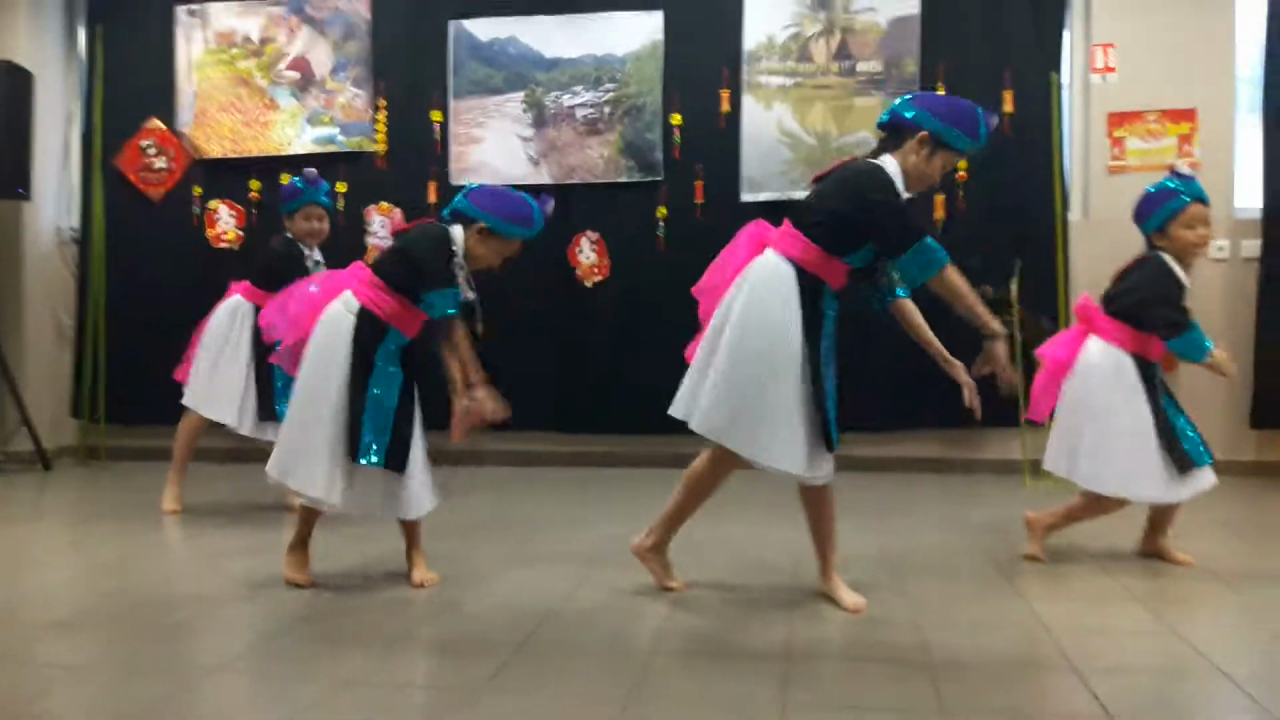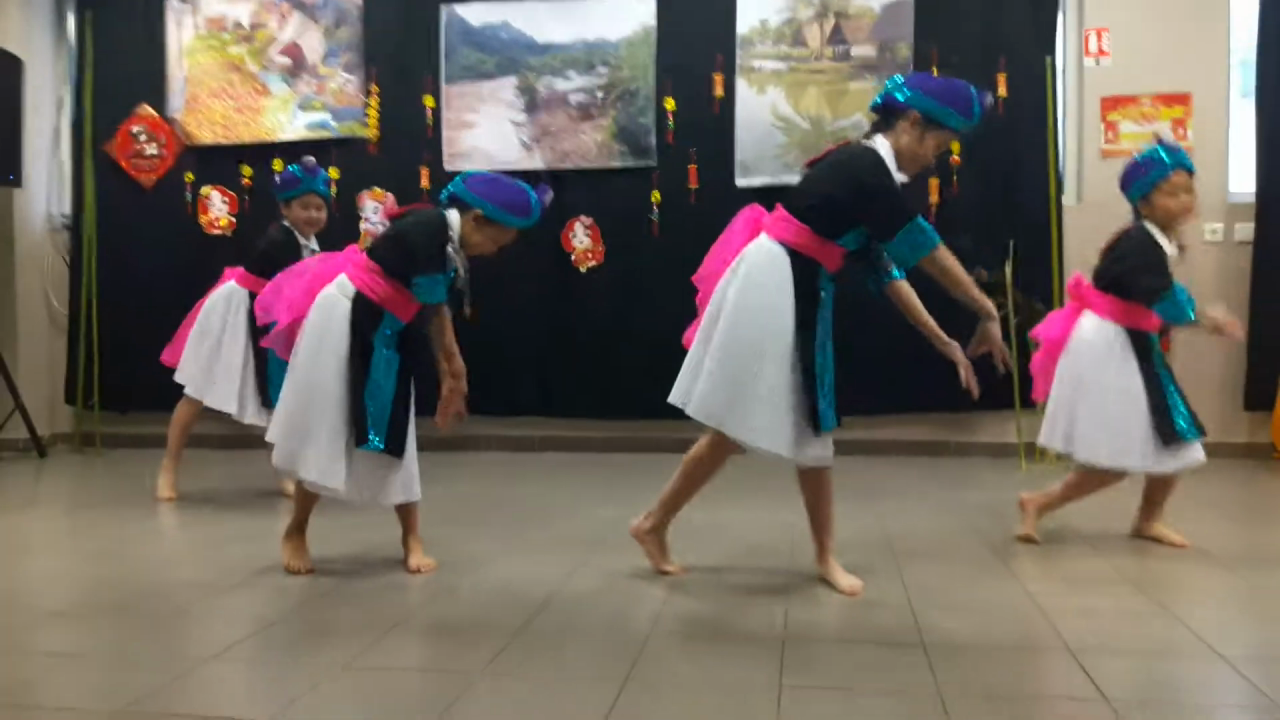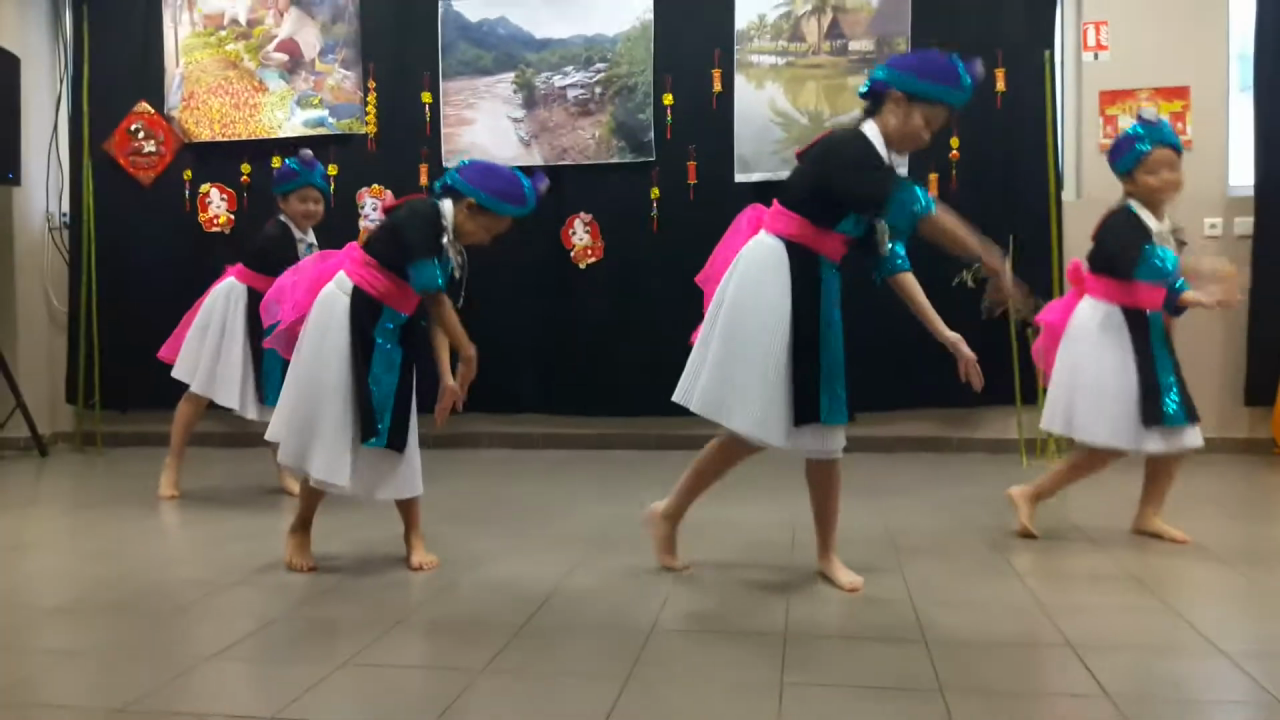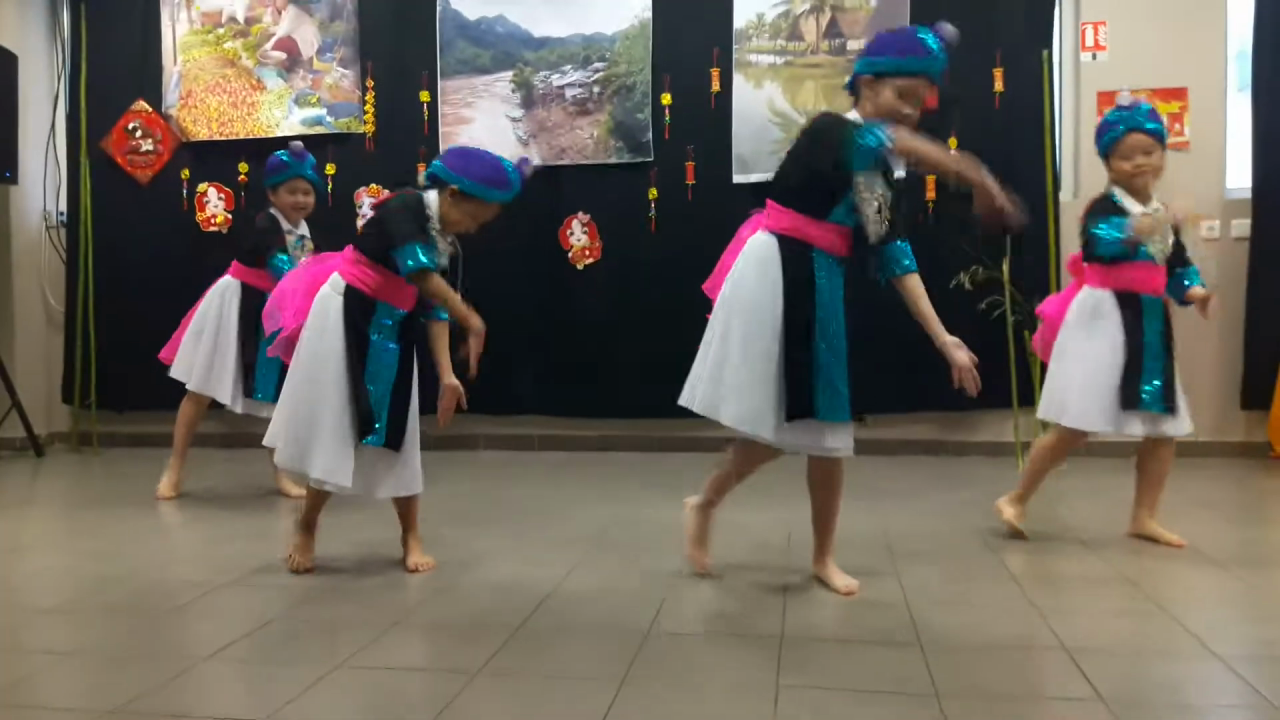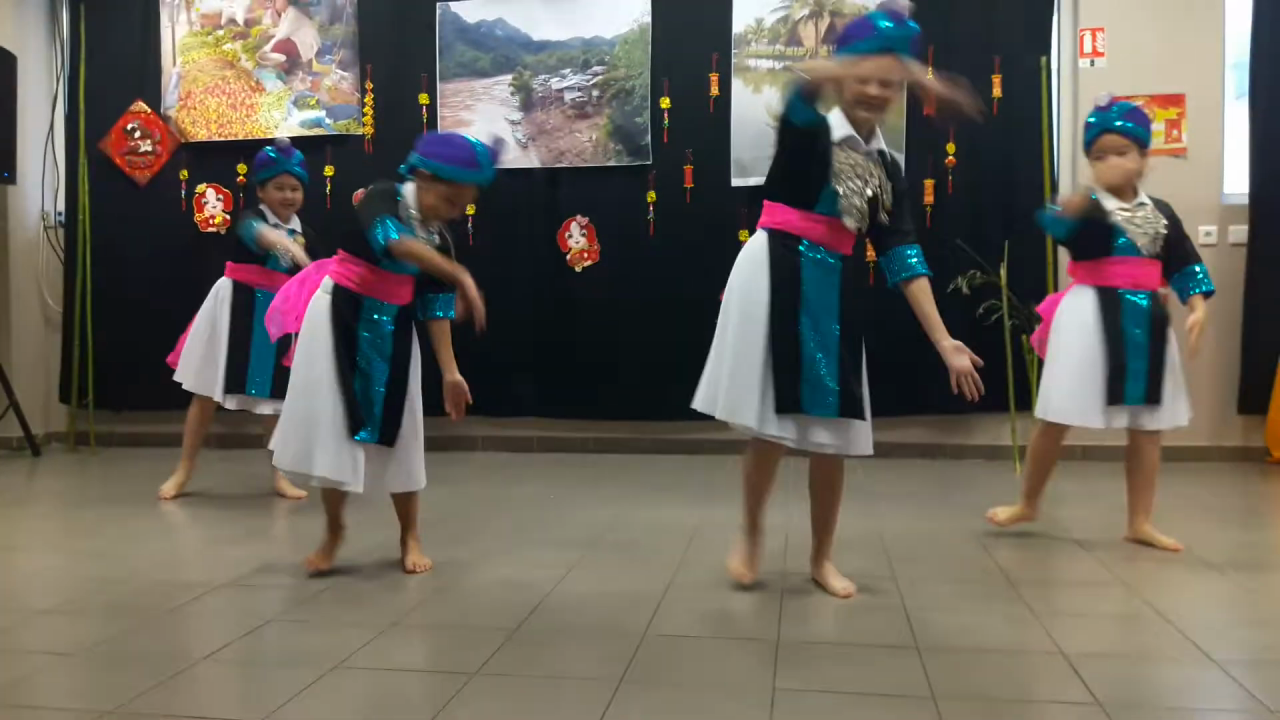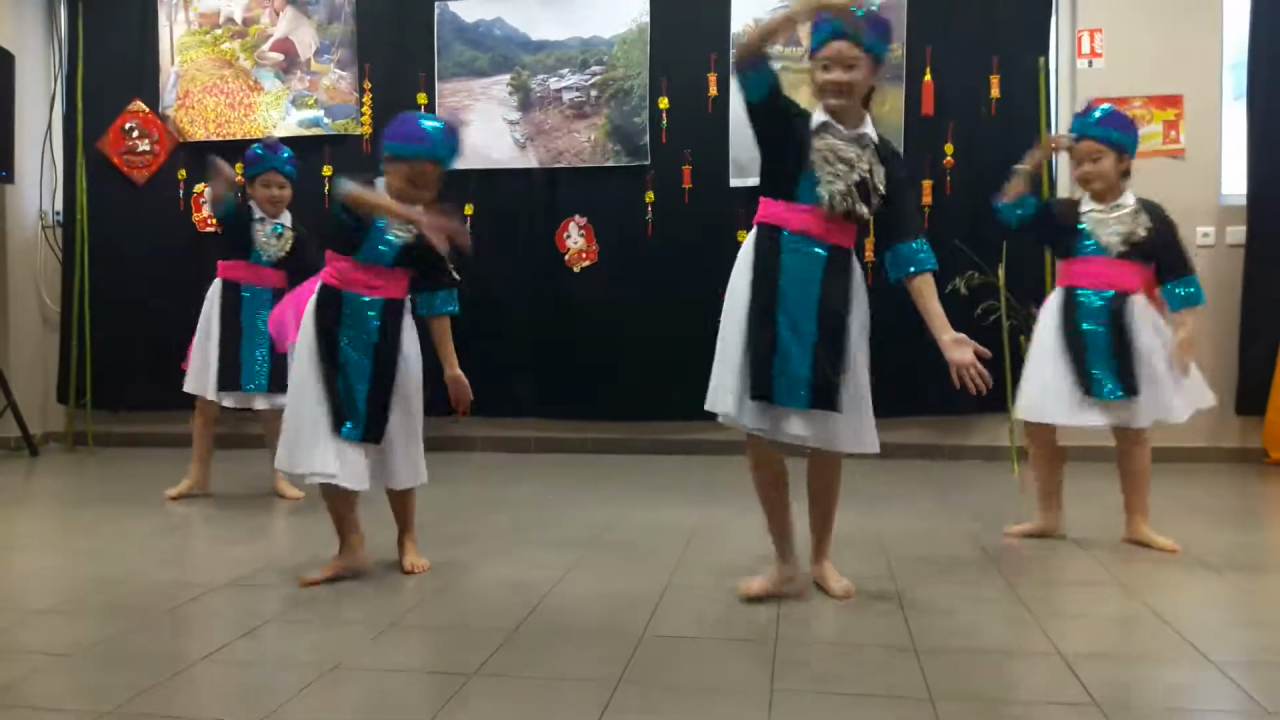
dt=0.1s
person 1, frame 1
left shoulder: (874, 191)
right shoulder: (870, 187)
left elbow: (892, 284)
right elbow: (932, 267)
left wrist: (943, 358)
right wrist: (994, 333)
left hip: (802, 311)
right hip: (776, 305)
left knee: (808, 447)
right knee: (738, 444)
left ankle: (828, 575)
right ankle: (654, 540)
person 1, frame 2
left shoulder: (873, 183)
right shoulder: (860, 170)
left elbow: (889, 264)
right elbow: (923, 248)
left wrist: (939, 337)
right wrist: (986, 311)
left hip: (803, 295)
right hip: (773, 290)
left knee: (809, 432)
right knee: (745, 428)
left ankle: (825, 559)
right ankle: (652, 524)
person 1, frame 3
left shoulder: (875, 165)
right shoulder: (848, 151)
left elbow: (890, 257)
right elbow: (917, 210)
left wrist: (943, 334)
right wrist: (993, 260)
left hip: (810, 287)
right hip: (776, 280)
left knee: (820, 426)
right knee: (753, 427)
left ankle: (828, 555)
right ankle: (670, 511)
person 1, frame 4
left shoulder: (881, 172)
right shoulder: (825, 136)
left elbow: (896, 258)
right elbow: (879, 143)
left wrist: (941, 336)
right wrist: (973, 173)
left hip: (825, 290)
right hip: (777, 278)
left knee: (827, 427)
right knee: (768, 426)
left ankle: (824, 557)
right ankle: (704, 505)
person 1, frame 5
left shoulder: (886, 170)
right shoulder: (806, 132)
left elbow: (904, 257)
right elbow: (810, 79)
left wrist: (942, 341)
right wrist: (919, 74)
left hip: (832, 289)
right hip: (776, 277)
left knee: (829, 432)
right knee: (773, 425)
left ankle: (820, 559)
right ankle: (751, 533)
person 1, frame 6
left shoulder: (886, 160)
right shoulder: (785, 127)
left elbow: (908, 250)
right elbow: (747, 57)
left wrist: (945, 335)
left hip: (834, 290)
right hip: (771, 276)
left knee: (826, 434)
right knee: (765, 425)
left ankle: (820, 559)
right ankle: (787, 563)
person 2, frame 1
left shoulder: (1162, 273)
right shoulder: (1158, 276)
right elbow: (1179, 333)
left wrist: (1202, 355)
right wrist: (1215, 358)
left hip: (1130, 373)
right hip: (1111, 375)
left knee: (1181, 463)
right knee: (1122, 481)
left ankle: (1154, 539)
right ankle: (1044, 521)
person 2, frame 2
left shoulder: (1160, 246)
right shoulder: (1136, 244)
right elbow: (1166, 299)
left wrist: (1202, 319)
right wrist: (1213, 318)
left hip: (1133, 349)
right hip: (1106, 348)
left knee: (1176, 443)
right knee: (1113, 459)
left ankle: (1148, 520)
right ankle: (1037, 504)
person 2, frame 3
left shoulder: (1160, 225)
right shoulder: (1123, 222)
left elbow: (1164, 290)
right elbow: (1146, 266)
left wrist: (1199, 298)
left hip: (1138, 332)
right hip: (1106, 331)
left knee: (1173, 428)
right knee: (1106, 440)
left ankle: (1148, 515)
right ankle: (1030, 493)
person 2, frame 4
left shoulder: (1161, 213)
right shoulder: (1106, 206)
left elbow: (1177, 268)
right elbow: (1106, 241)
left wrist: (1196, 293)
right wrist: (1165, 221)
left hip: (1147, 324)
right hip: (1101, 321)
left knee: (1164, 427)
right knee: (1076, 426)
left ankle: (1144, 518)
right ankle: (1018, 497)
person 2, frame 5
left shoulder: (1161, 212)
right shoulder: (1089, 208)
left elbow: (1187, 265)
right elbow: (1054, 224)
left wrist: (1197, 307)
right wrist: (1096, 185)
left hip: (1142, 321)
right hip: (1092, 319)
left knee: (1147, 426)
right knee: (1056, 421)
left ankle: (1139, 523)
right ankle: (1027, 503)
person 2, frame 6
left shoulder: (1149, 215)
right shoulder: (1067, 212)
left elbow: (1177, 273)
right elbow: (1011, 212)
left wrist: (1185, 328)
right wrist: (1028, 168)
left hip: (1121, 322)
right hip: (1070, 320)
left knee: (1130, 428)
right knee: (1041, 423)
left ankle: (1137, 524)
right ankle: (1048, 515)
person 3, frame 1
left shoulder: (457, 272)
right shoulder: (429, 242)
left elbow: (446, 330)
right elbow: (450, 319)
left wrist: (460, 396)
right wrist: (477, 385)
left hip: (393, 353)
right hip: (351, 337)
left knee: (397, 455)
right knee: (334, 445)
left ankle: (414, 552)
right ankle: (298, 546)
person 3, frame 2
left shoulder: (455, 259)
right shoulder: (426, 226)
left elbow: (438, 315)
right elbow: (433, 304)
left wrist: (450, 380)
right wrist: (456, 365)
left hip: (387, 336)
right hip: (346, 318)
left knee: (390, 436)
right knee: (328, 426)
left ankle: (411, 538)
right ankle: (295, 532)
person 3, frame 3
left shoulder: (452, 250)
right shoulder: (420, 216)
left elbow: (438, 308)
right elbow: (431, 291)
left wrist: (447, 375)
right wrist: (466, 347)
left hip: (389, 329)
right hip: (347, 314)
left knee: (393, 430)
right knee: (333, 423)
left ankle: (414, 535)
right ankle: (300, 529)
person 3, frame 4
left shoulder: (448, 246)
right shoulder: (407, 207)
left elbow: (435, 309)
right elbow: (424, 275)
left wrist: (446, 373)
right wrist: (472, 322)
left hip: (393, 331)
right hip: (345, 315)
left knee: (393, 433)
right knee: (332, 424)
left ankle: (411, 536)
right ankle: (306, 527)
person 3, frame 5
left shoulder: (438, 238)
right shoulder: (383, 198)
left elbow: (436, 303)
right elbow: (397, 243)
left wrist: (449, 369)
right wrist: (461, 275)
left hip: (391, 330)
right hip: (340, 318)
left knee: (395, 432)
right knee: (335, 426)
left ankle: (410, 536)
right ankle: (334, 529)
person 3, frame 6
left shoulder: (426, 232)
right shoulder: (362, 198)
left elbow: (437, 296)
right elbow: (355, 194)
left wrist: (451, 365)
right wrist: (416, 214)
left hip: (385, 331)
right hip: (331, 318)
left knee: (389, 435)
right knee: (336, 435)
left ankle: (408, 539)
right ankle: (351, 548)
person 4, frame 1
left shoulder: (313, 259)
right shoulder: (282, 252)
right hip: (243, 328)
left knee: (289, 411)
right knee: (205, 407)
right ankle: (173, 484)
person 4, frame 2
left shoulder: (309, 247)
right shoulder: (279, 241)
right hip: (237, 313)
left knee: (282, 396)
right knee: (198, 394)
left ankle: (285, 474)
right ankle: (168, 471)
person 4, frame 3
left shoulder: (309, 242)
right shoulder: (276, 237)
right hip: (237, 310)
left knee: (282, 393)
right knee: (201, 390)
left ankle: (286, 472)
right ankle: (171, 468)
person 4, frame 4
left shoulder: (308, 238)
right shoulder: (269, 225)
right elbow: (283, 265)
right hip: (236, 309)
left knee: (278, 395)
right knee: (202, 389)
left ankle: (282, 474)
right ankle: (173, 470)
person 4, frame 5
left shoulder: (304, 234)
right shoulder: (254, 218)
right elbow: (254, 232)
right wrist: (286, 246)
right hip: (235, 309)
left knee: (276, 395)
right knee: (206, 393)
left ankle: (279, 475)
right ankle: (182, 471)
person 4, frame 6
left shoulder: (296, 234)
right shoulder: (240, 216)
left elbow: (306, 280)
right elbow: (219, 201)
right wrist: (224, 184)
left hip: (271, 314)
right hip: (227, 309)
left knee: (273, 399)
right knee: (208, 394)
left ankle: (281, 476)
right ankle: (198, 475)
